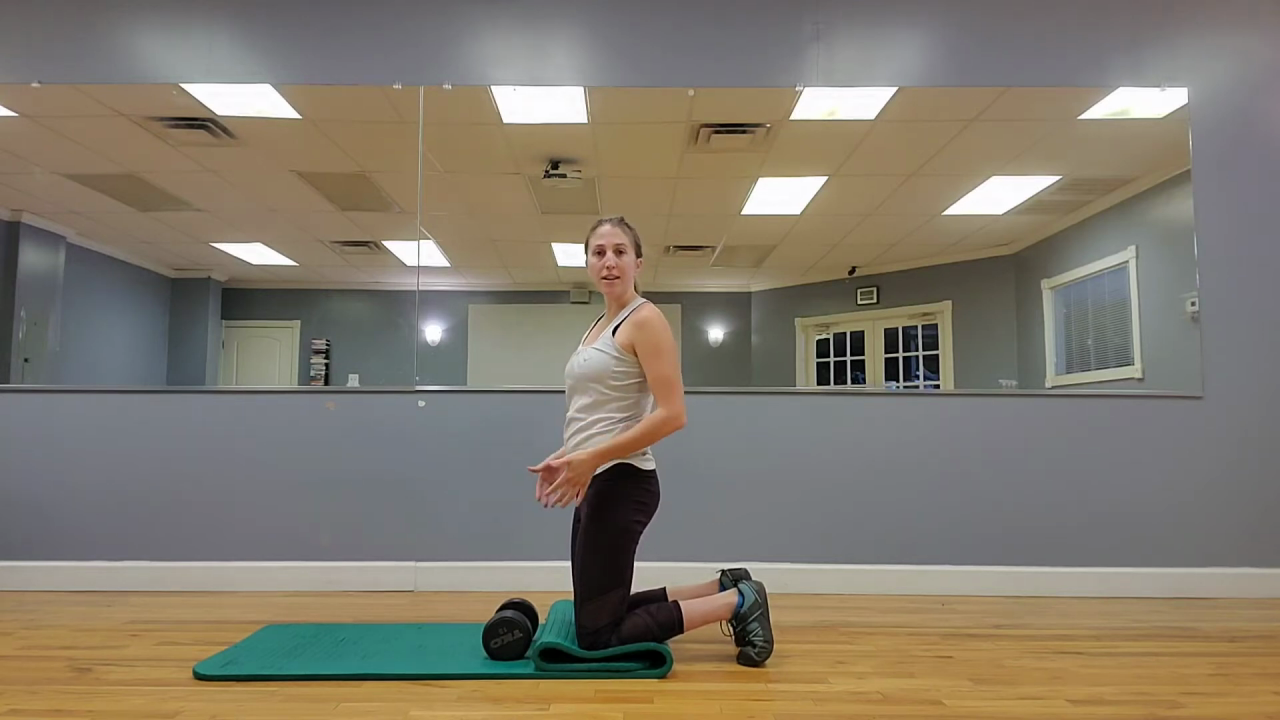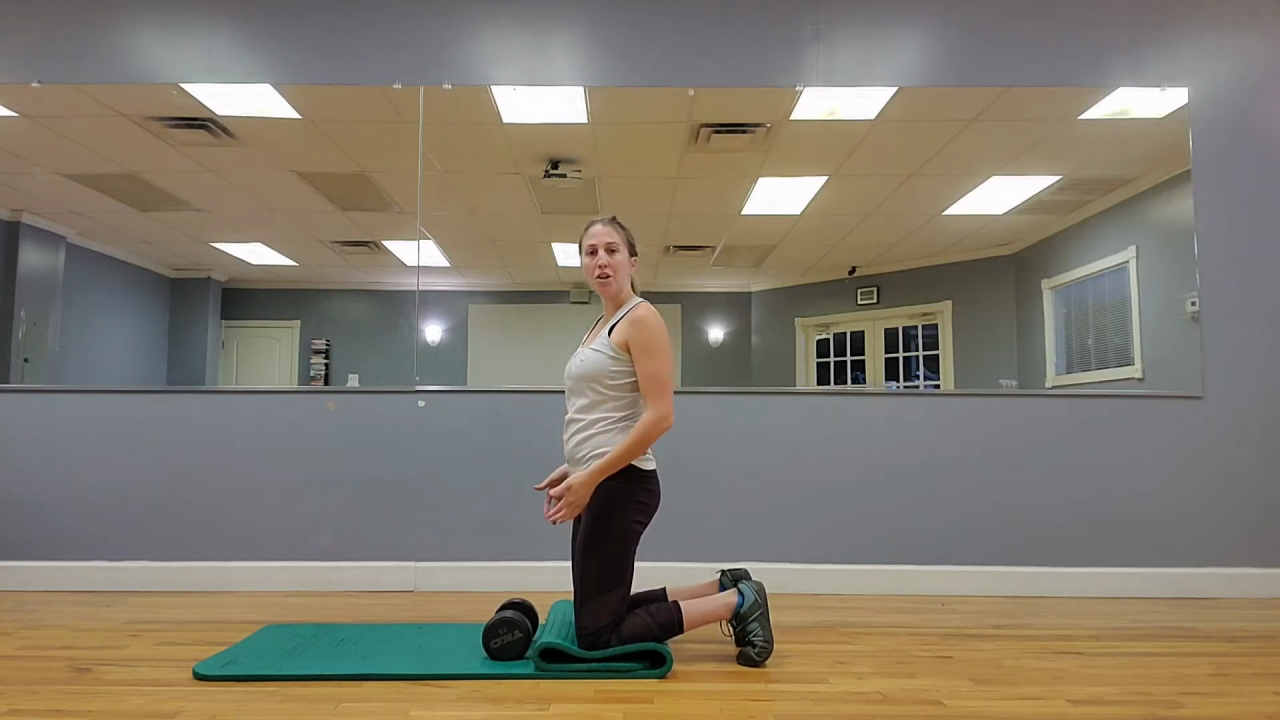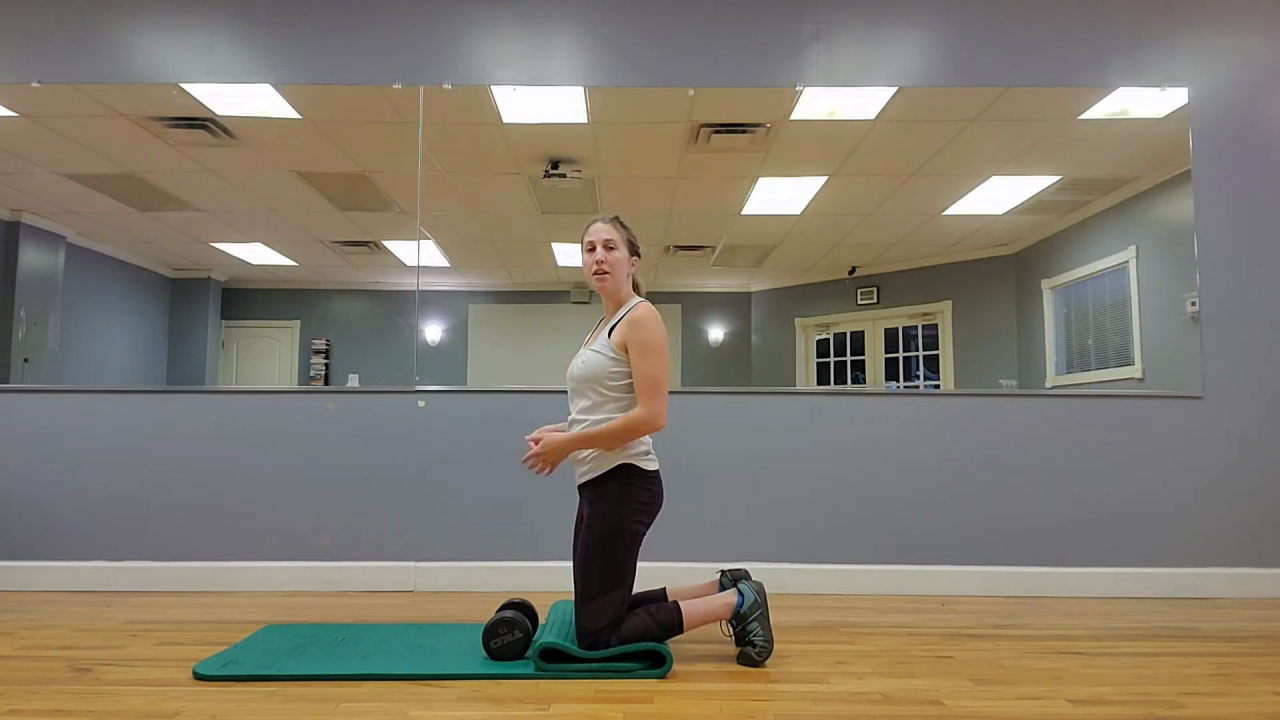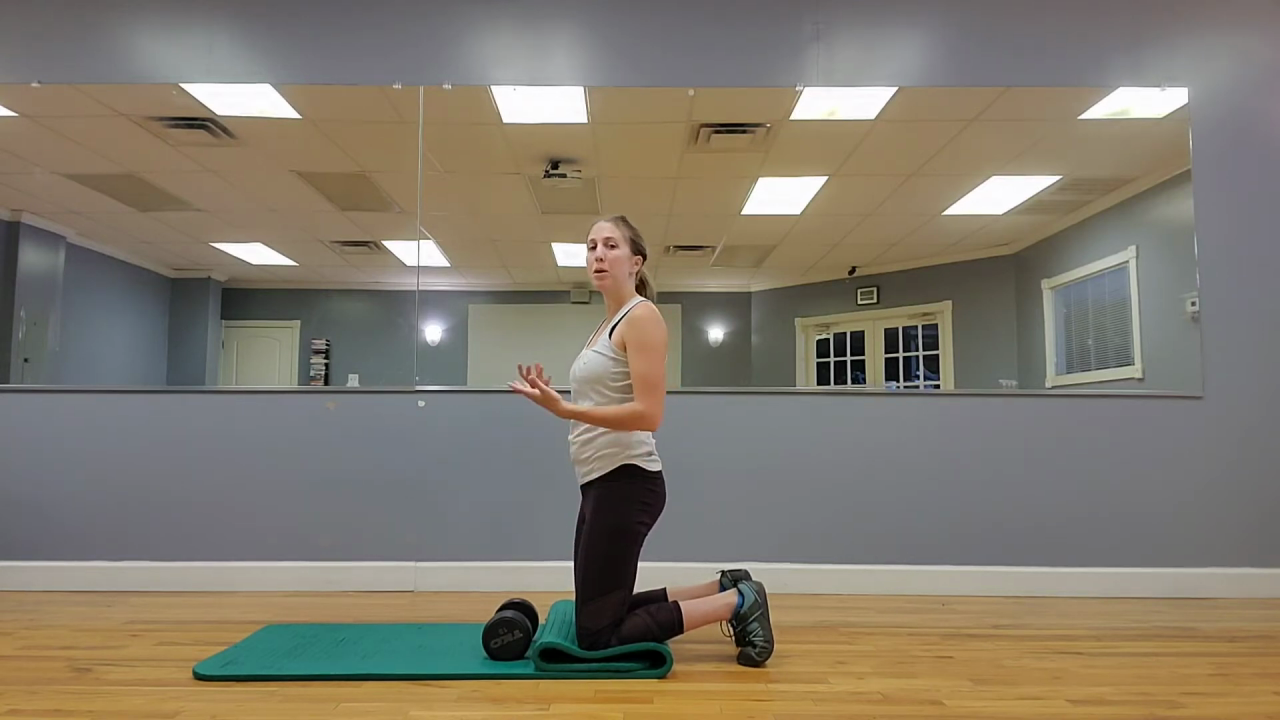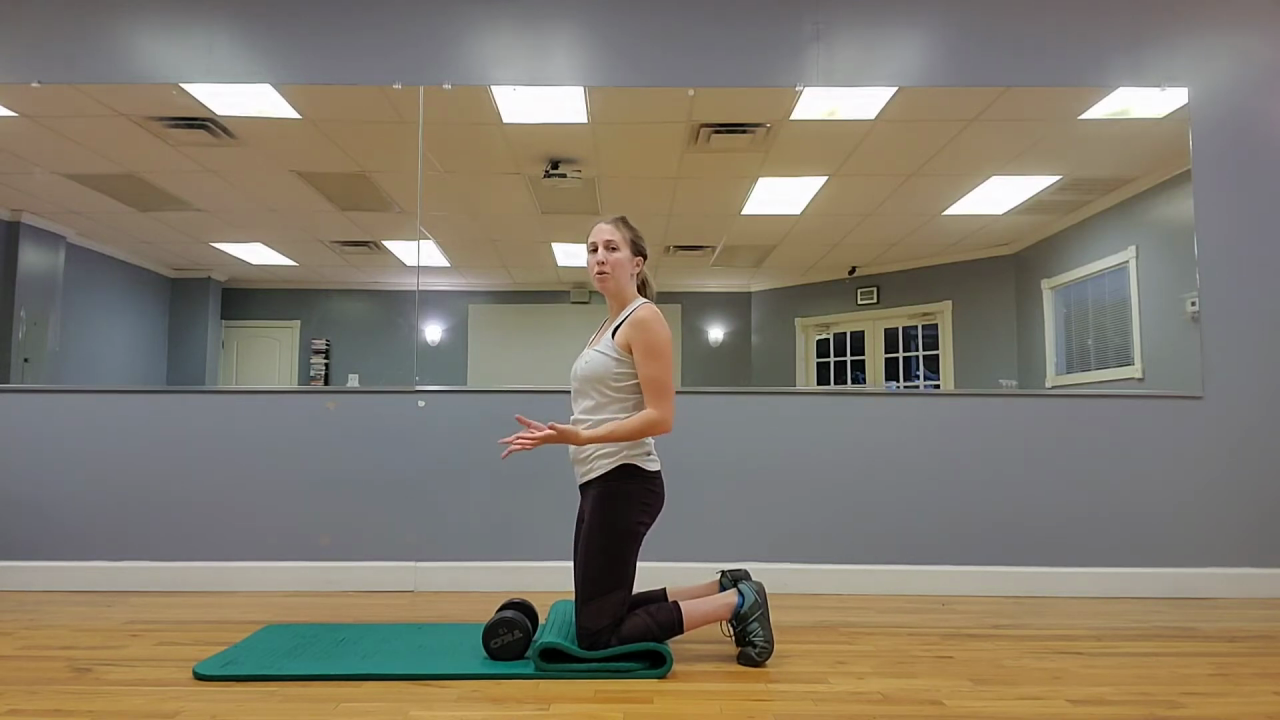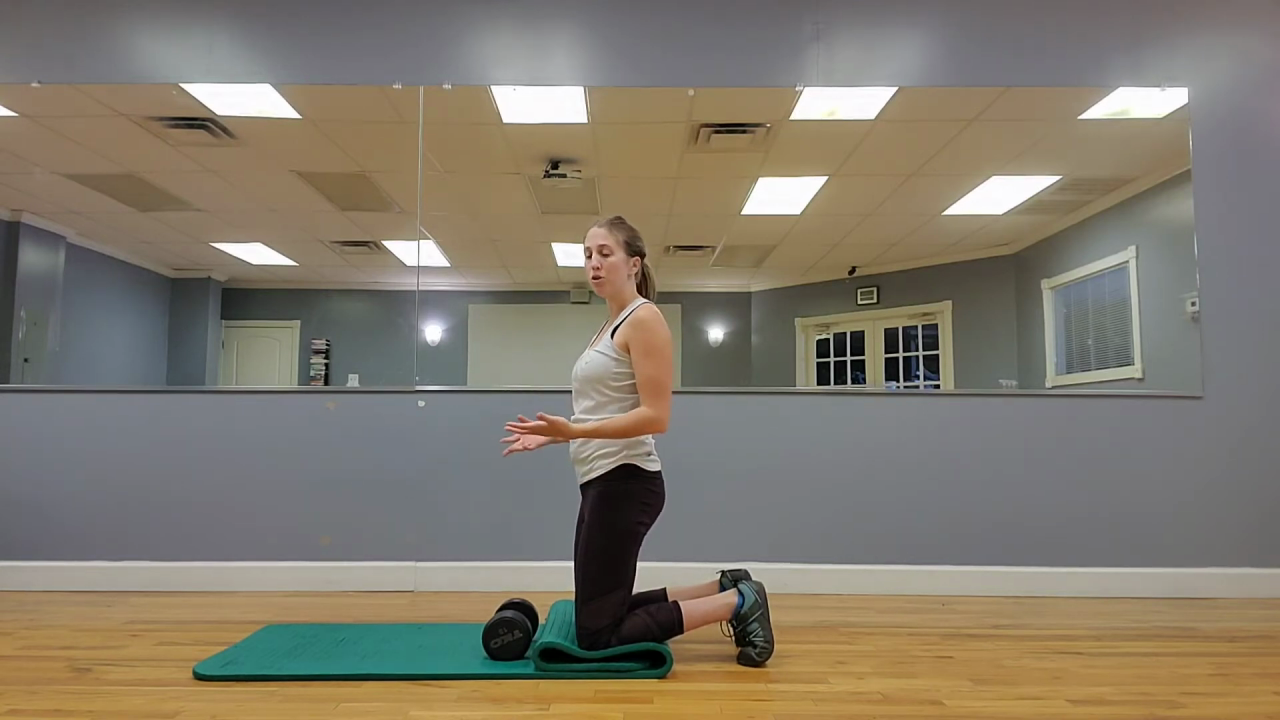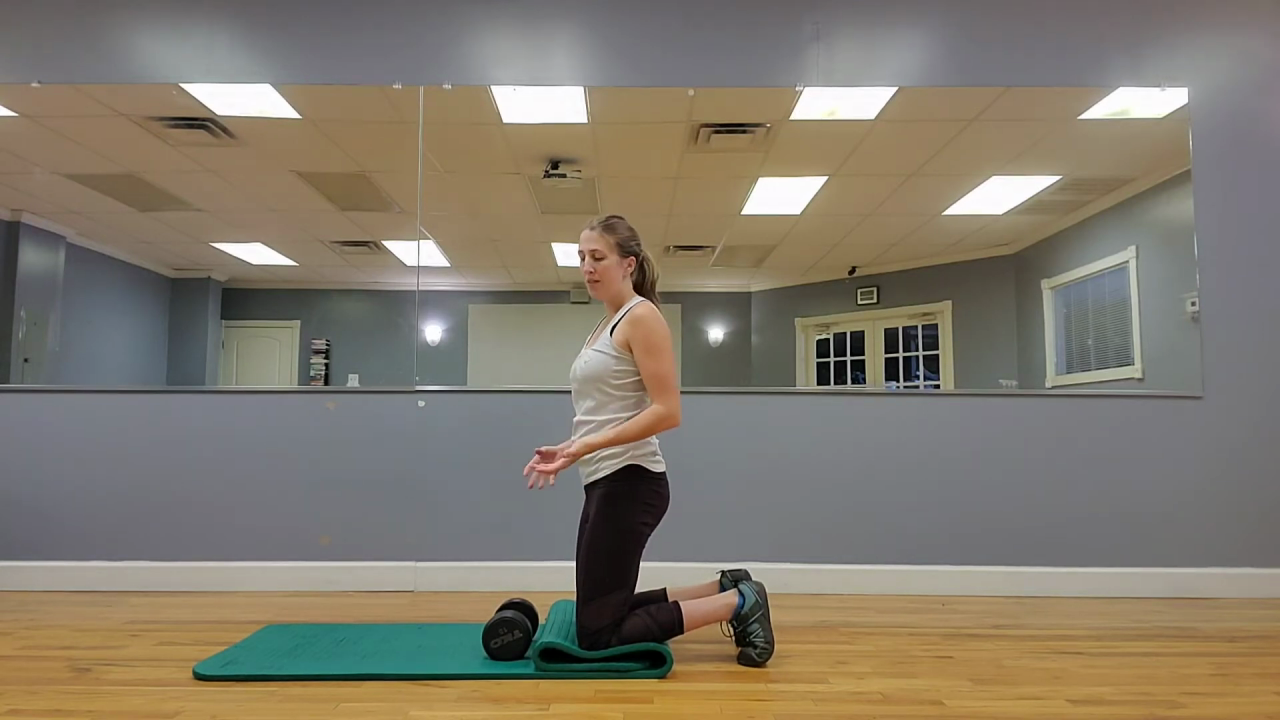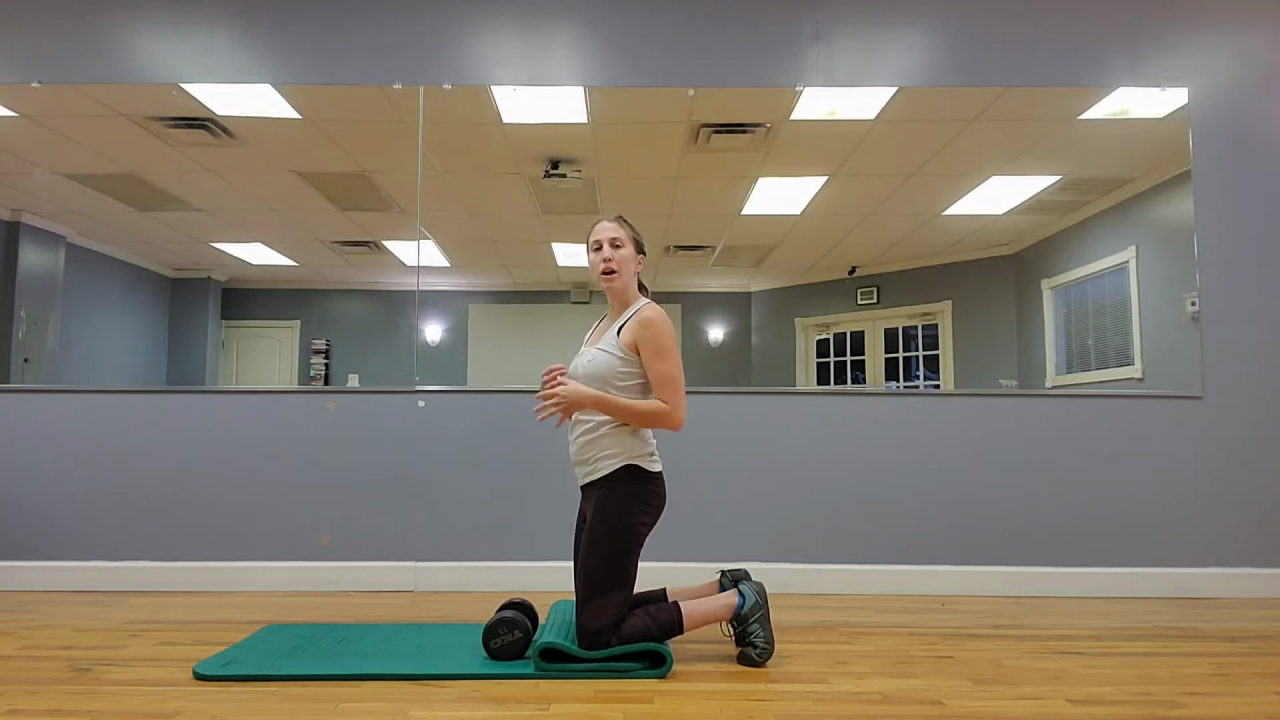
dt=0.4s
person 1, frame 1
left shoulder: (645, 320)
right shoulder: (599, 325)
left elbow: (671, 415)
left wrist: (590, 459)
right wrist: (565, 458)
left hip: (619, 484)
right hip: (599, 482)
left knee: (598, 634)
right knee: (602, 615)
left ankle: (737, 602)
right ankle: (724, 588)
person 1, frame 2
left shoulder: (640, 318)
right shoulder: (600, 325)
left elbow: (659, 416)
left wrist: (590, 477)
right wrist: (573, 470)
left hip: (620, 486)
right hip: (602, 485)
left knee: (597, 634)
right knee: (602, 615)
left ankle: (737, 601)
right ankle: (724, 588)
person 1, frame 3
left shoulder: (640, 318)
right shoulder: (603, 325)
left elbow: (650, 417)
left wrist: (568, 443)
right wrist: (560, 435)
left hip: (623, 484)
right hip: (600, 485)
left knee: (597, 634)
right knee: (602, 616)
left ankle: (736, 602)
right ankle: (724, 589)
person 1, frame 4
left shoulder: (641, 317)
right shoulder: (607, 324)
left elbow: (647, 412)
left wrist: (565, 410)
right wrist: (552, 401)
left hip: (624, 484)
right hip: (603, 485)
left knee: (597, 634)
right knee: (601, 617)
left ankle: (736, 602)
right ankle: (724, 589)
person 1, frame 5
left shoulder: (644, 319)
right shoulder: (608, 326)
left elbow: (660, 417)
left wrist: (581, 438)
right wrist: (556, 432)
left hip: (624, 485)
right hip: (602, 485)
left knee: (598, 634)
right knee: (605, 614)
left ankle: (736, 602)
right ankle: (724, 589)
person 1, frame 6
left shoulder: (644, 319)
right shoulder: (610, 326)
left elbow: (654, 416)
left wrist: (573, 430)
right wrist: (554, 434)
left hip: (623, 484)
right hip: (604, 483)
left knee: (597, 633)
right knee: (603, 614)
left ankle: (736, 602)
right ankle: (724, 589)
person 1, frame 7
left shoulder: (642, 317)
right shoulder: (607, 325)
left elbow: (667, 411)
left wrist: (587, 449)
right wrist: (566, 449)
left hip: (629, 484)
right hip: (608, 485)
left knee: (598, 633)
right knee: (605, 614)
left ankle: (737, 603)
right ankle: (726, 590)
person 1, frame 8
left shoulder: (648, 319)
right shoulder: (600, 327)
left elbow: (672, 414)
left wrist: (592, 398)
right wrist: (568, 402)
left hip: (626, 485)
right hip: (600, 485)
left knee: (598, 633)
right knee: (604, 613)
left ankle: (738, 603)
right ankle: (725, 589)
